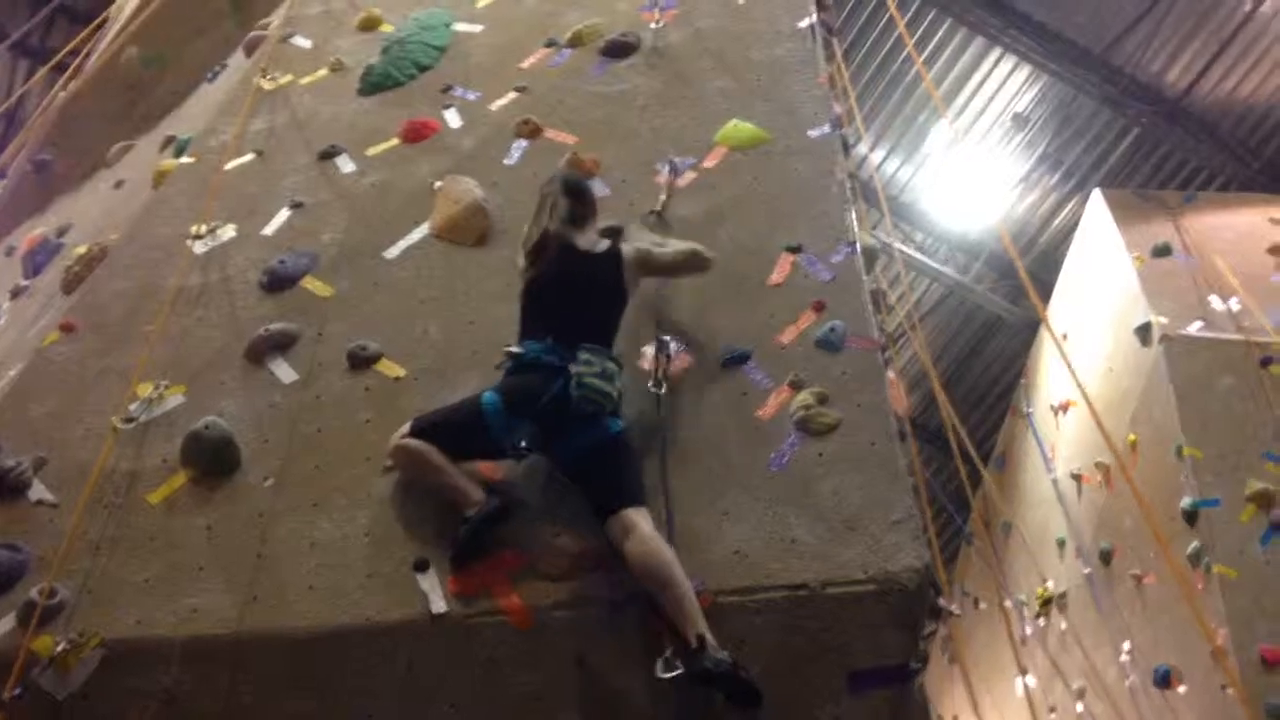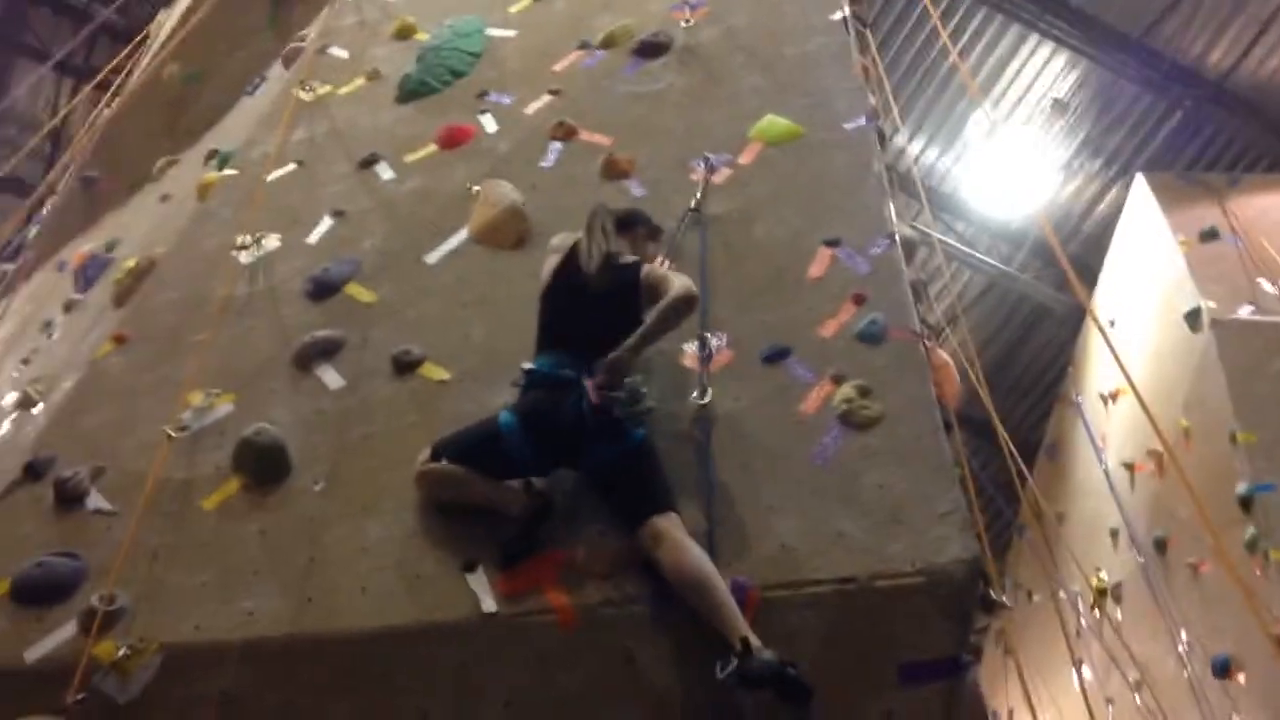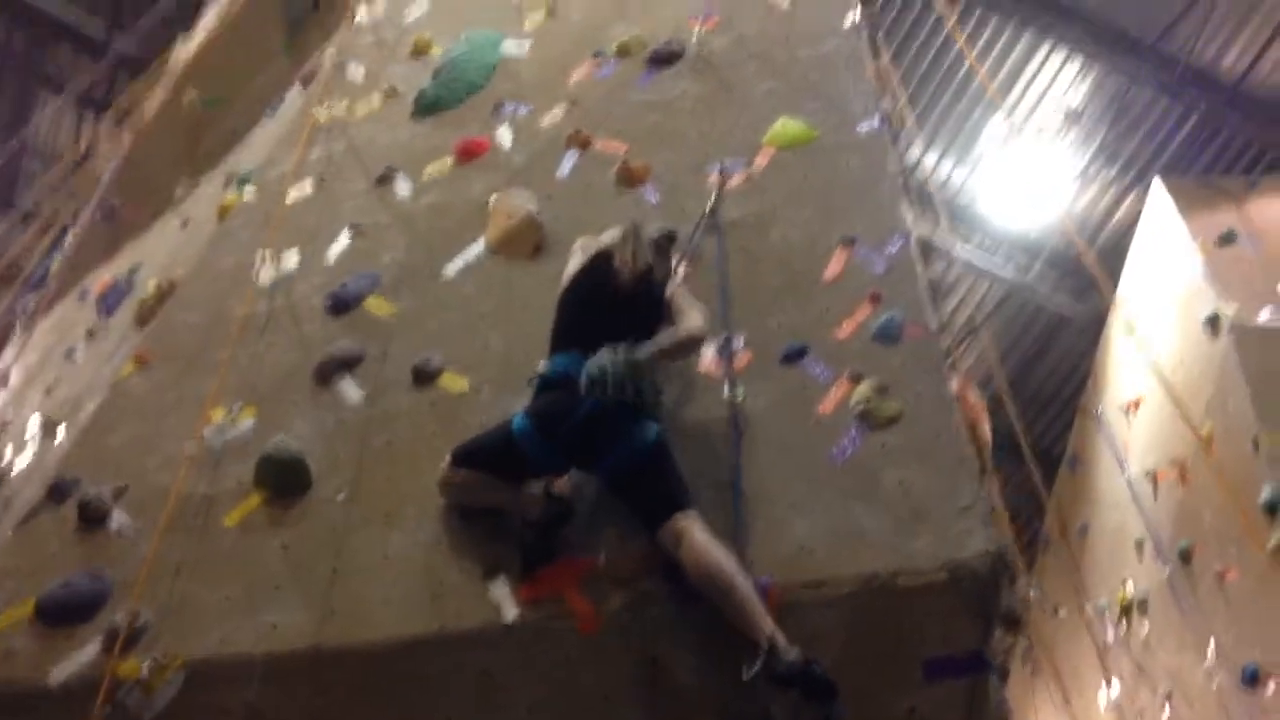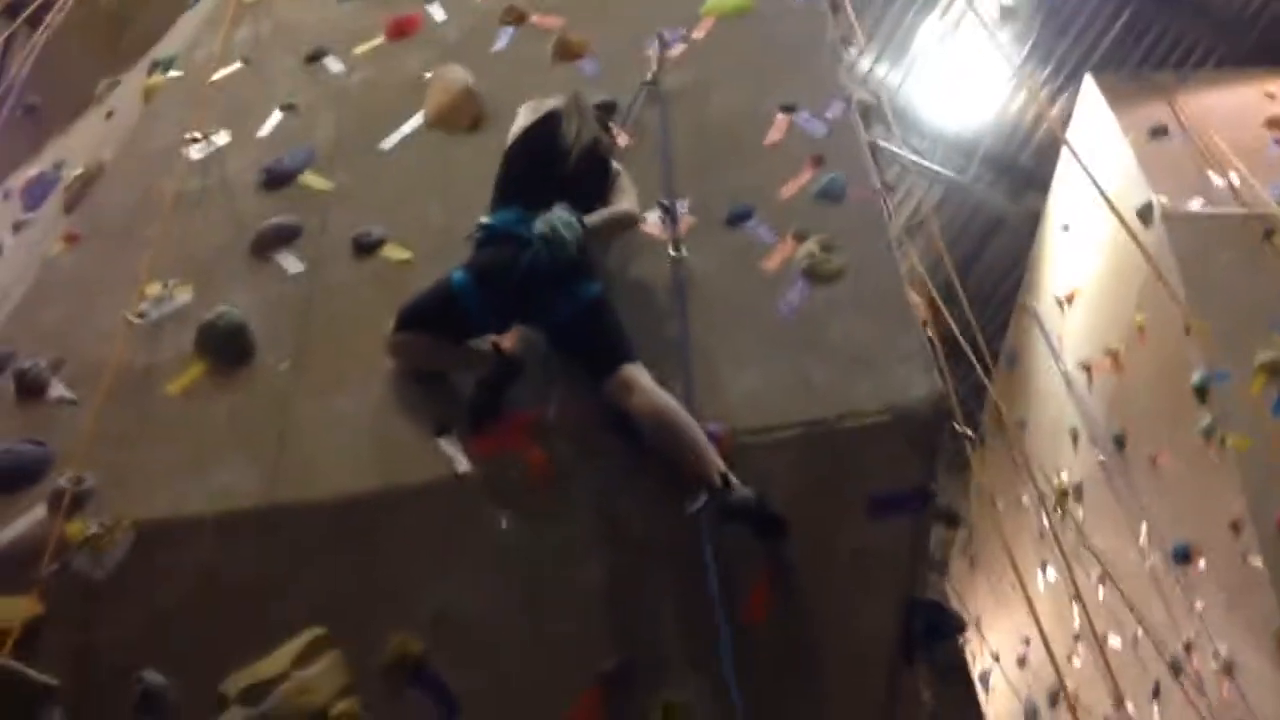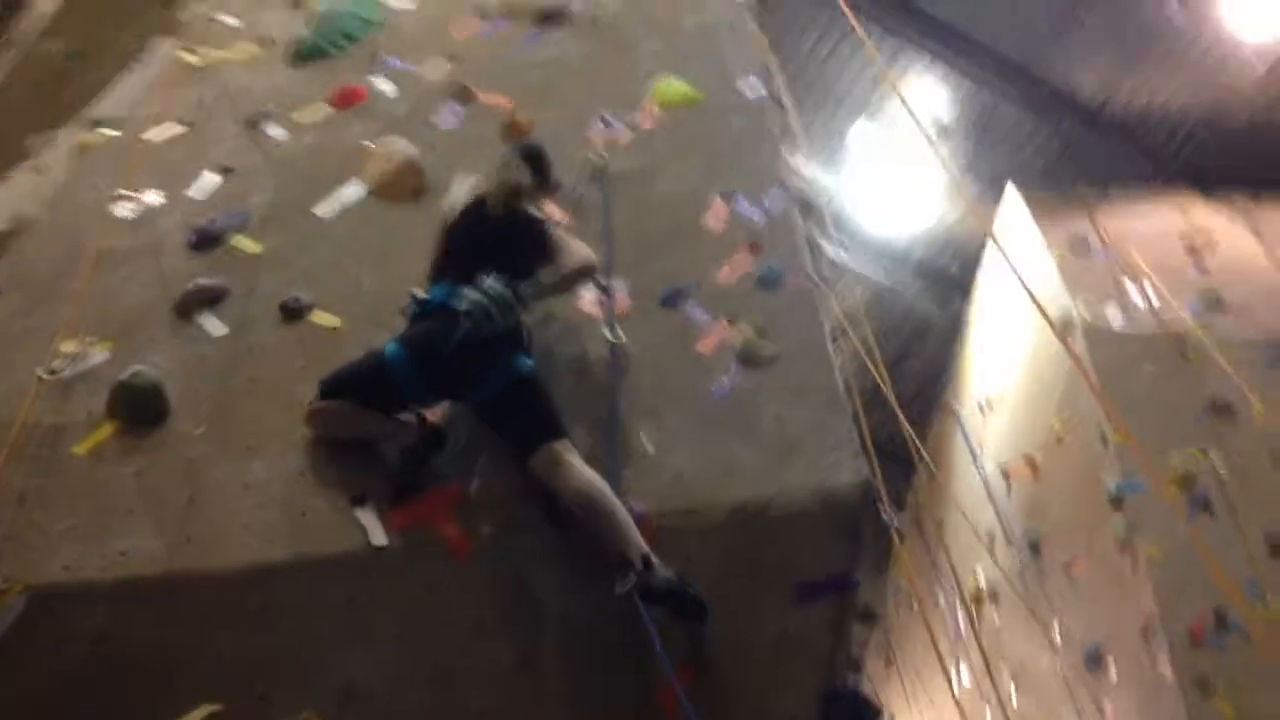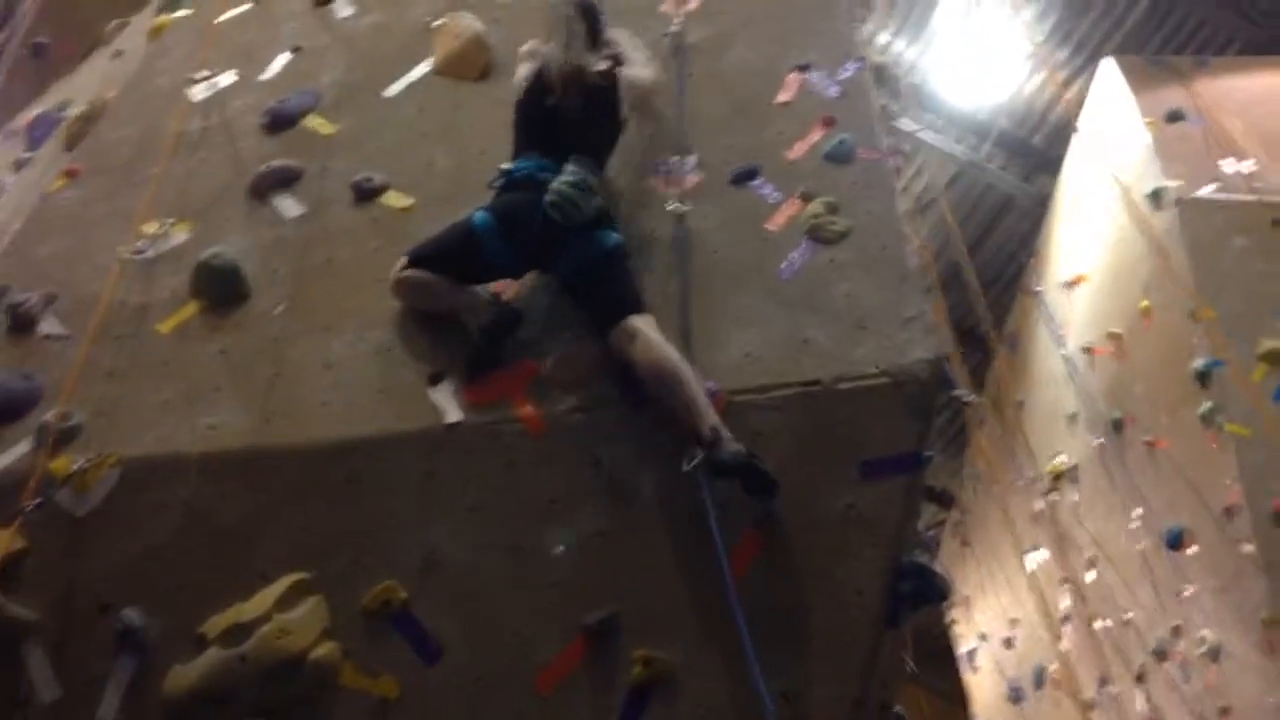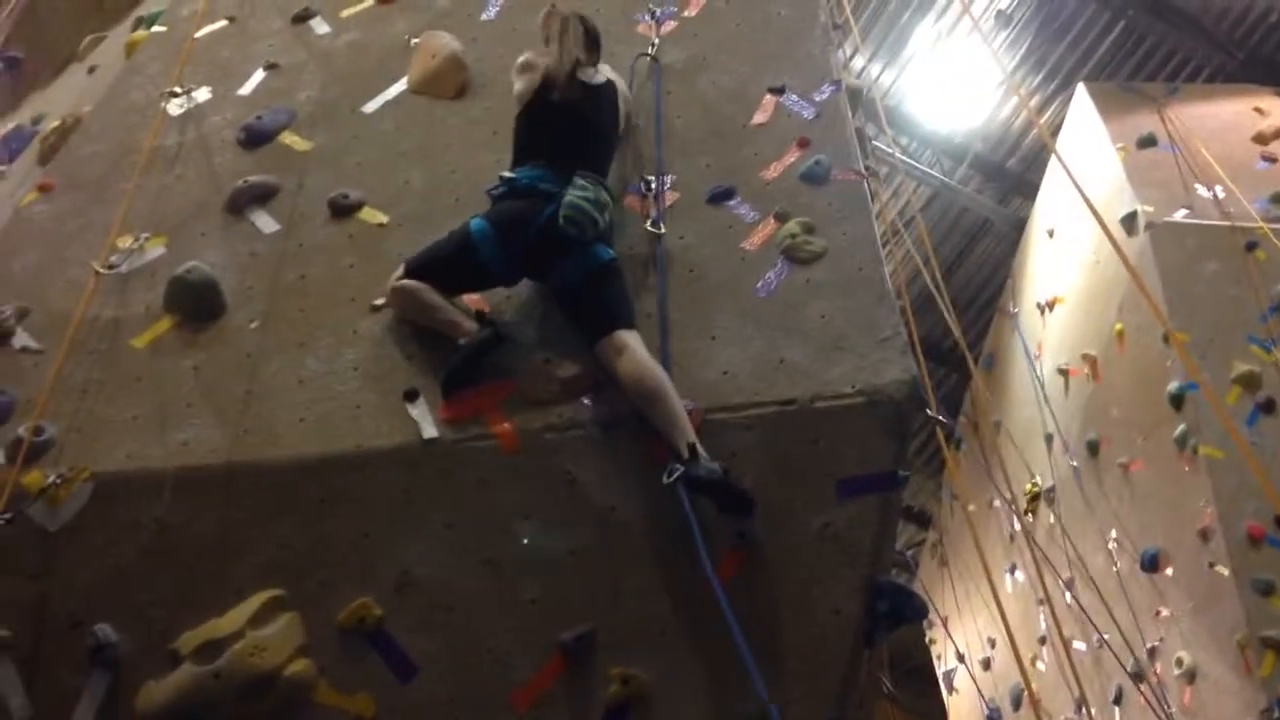
dt=0.7s
person 1, frame 1
left shoulder: (536, 245)
right shoulder: (626, 255)
right elbow: (700, 258)
right wrist: (641, 238)
left hip: (527, 392)
right hip: (591, 406)
left knee: (404, 443)
right knee: (634, 526)
left ankle: (478, 503)
right ankle: (703, 648)
person 1, frame 2
left shoulder: (561, 254)
right shoulder: (644, 273)
right elbow: (686, 294)
right wrist: (626, 355)
left hip: (544, 408)
right hip: (607, 419)
left knee: (429, 470)
right knee: (665, 533)
left ankle: (520, 502)
right ankle: (749, 649)
person 1, frame 3
left shoulder: (584, 261)
right shoulder: (664, 289)
right elbow: (694, 331)
left wrist: (622, 236)
right wrist: (634, 359)
left hip: (558, 407)
right hip: (622, 417)
left knee: (453, 477)
right knee: (685, 530)
left ankle: (541, 507)
right ankle: (776, 648)
person 1, frame 4
left shoulder: (532, 118)
right shoulder: (607, 163)
right elbow: (627, 212)
left wrist: (564, 105)
right wrist: (581, 227)
left hip: (499, 262)
right hip: (564, 273)
left knee: (402, 340)
right knee: (632, 382)
left ankle: (492, 362)
right ankle: (725, 485)
person 1, frame 5
left shoulder: (471, 202)
right shoulder: (543, 232)
right elbow: (586, 263)
right wrist: (521, 294)
left hip: (432, 337)
right hip: (495, 348)
left knee: (321, 411)
right knee: (559, 459)
left ankle: (415, 433)
right ankle: (648, 568)
person 1, frame 6
left shoulder: (534, 60)
right shoulder: (624, 81)
right elbow: (646, 69)
left hip: (520, 209)
right hip: (585, 220)
left knee: (406, 277)
right knee: (636, 332)
left ankle: (489, 317)
right ankle: (719, 442)
person 1, frame 7
left shoulder: (530, 70)
right shoulder: (617, 92)
left wrist: (554, 36)
right wrist: (592, 60)
left hip: (519, 217)
right hip: (583, 231)
left knee: (402, 287)
right knee: (624, 346)
left ankle: (472, 334)
right ankle: (696, 458)
